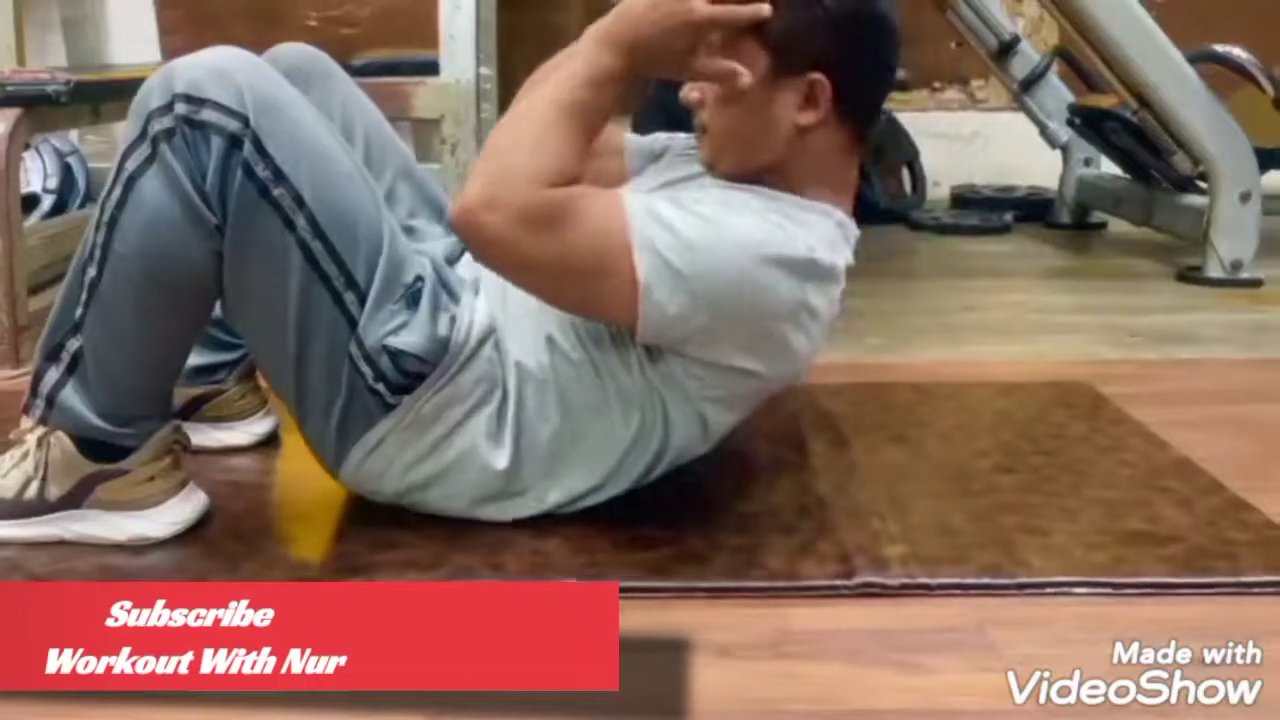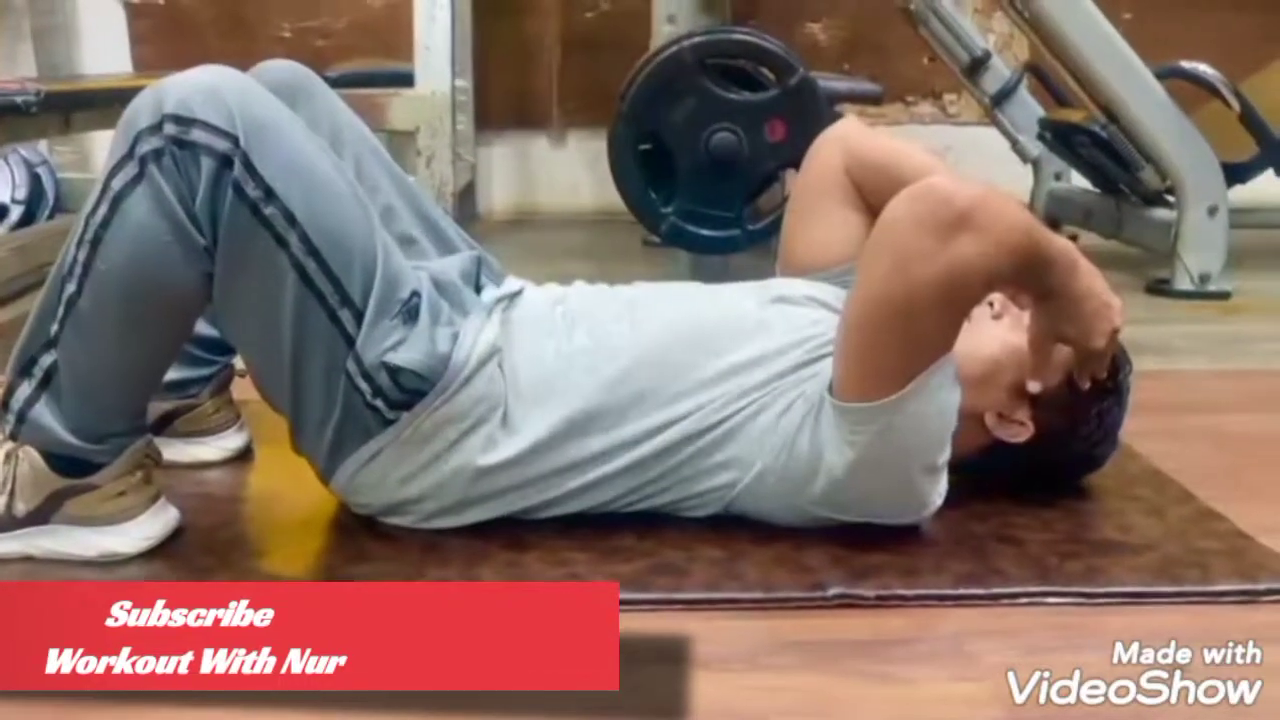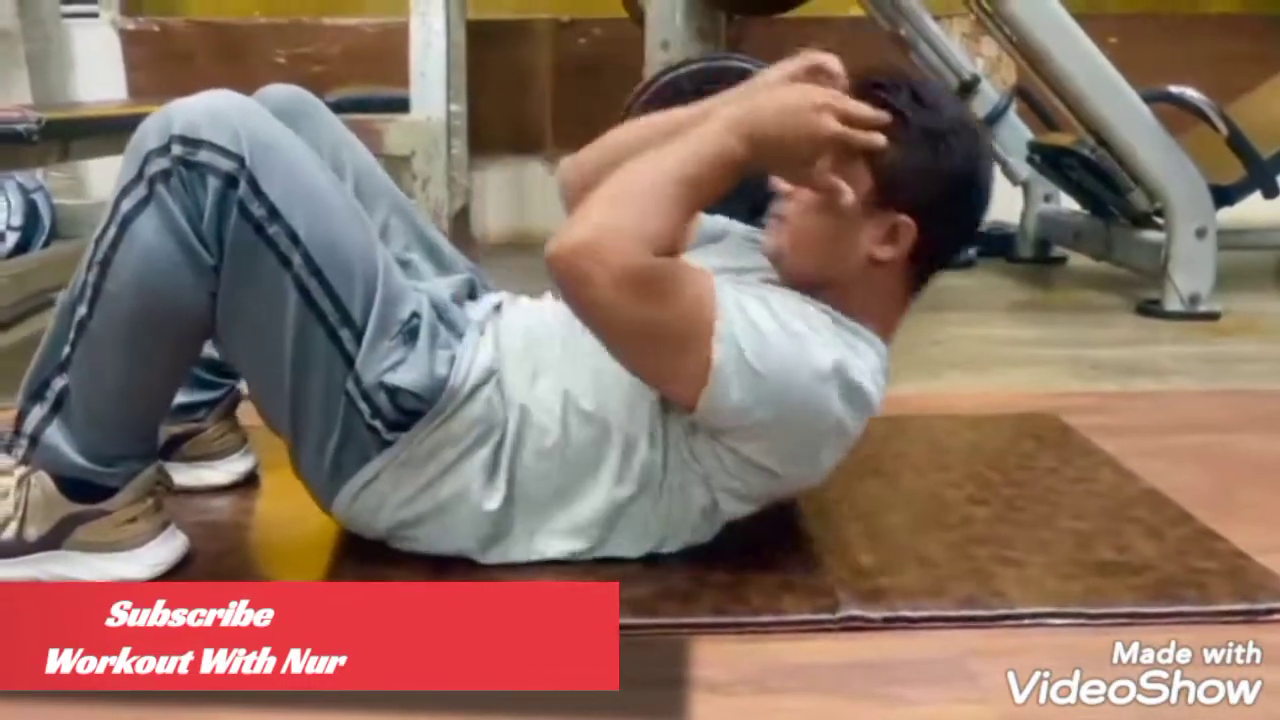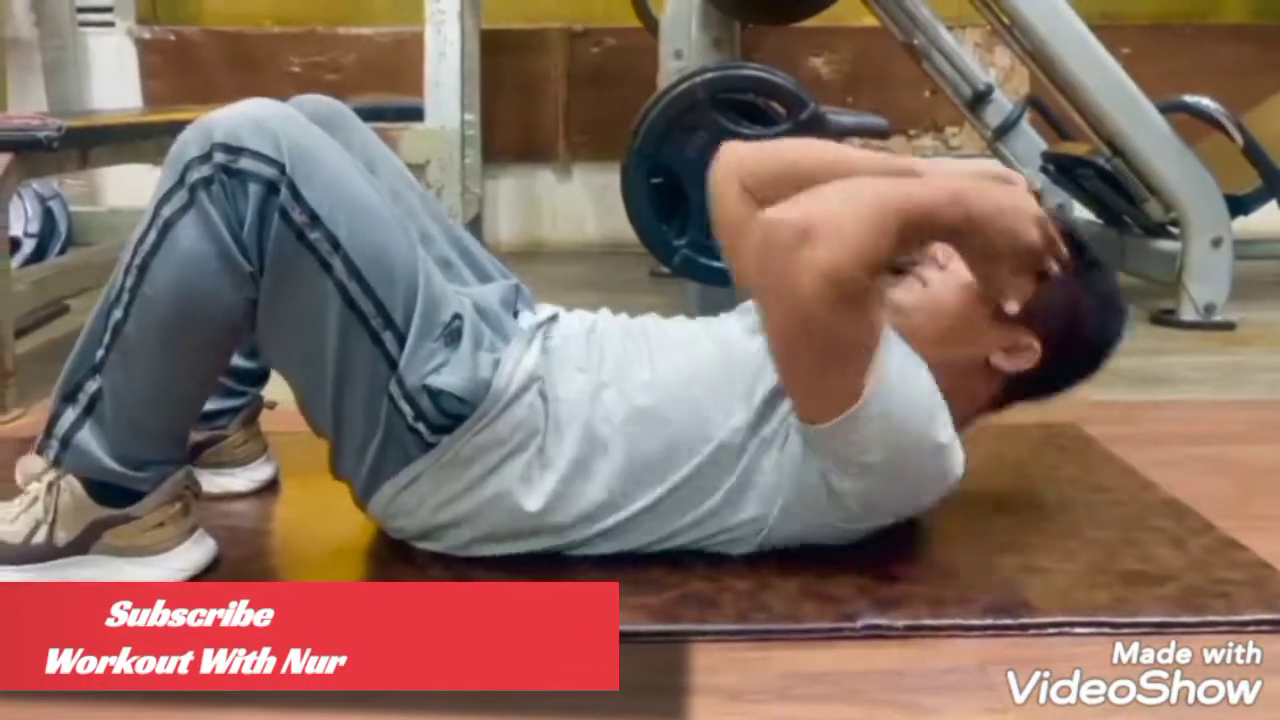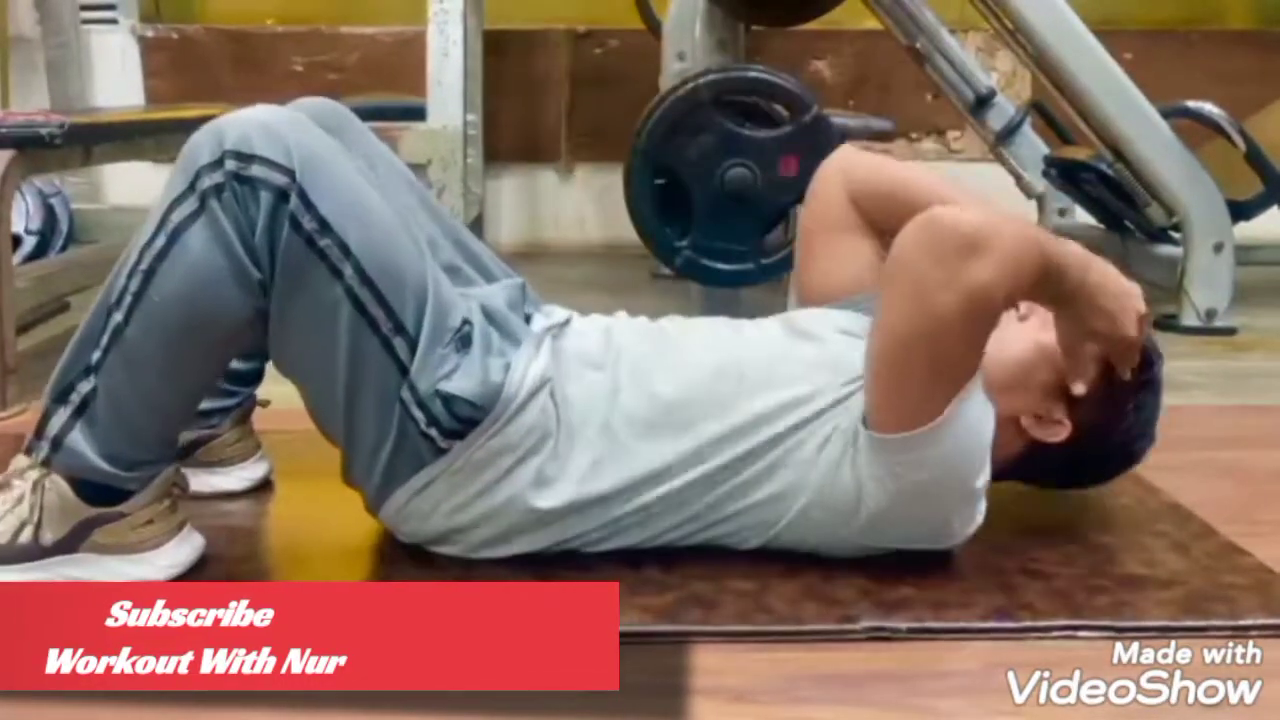
dt=1s
person 1, frame 1
left shoulder: (768, 263)
right shoulder: (750, 175)
left elbow: (497, 209)
right elbow: (547, 140)
left hip: (423, 403)
right hip: (456, 310)
left knee: (206, 103)
right knee: (290, 74)
left ankle: (102, 459)
right ankle: (207, 378)
person 1, frame 2
left shoulder: (884, 458)
right shoulder: (853, 331)
left elbow: (948, 226)
right elbow: (843, 151)
left wrist: (1061, 270)
right wrist: (1039, 255)
left hip: (419, 408)
right hip: (482, 321)
left knee: (194, 123)
right knee: (271, 91)
right ankle: (182, 390)
person 1, frame 3
left shoulder: (812, 383)
right shoulder: (786, 278)
left elbow: (588, 258)
right elbow: (585, 178)
left wrist: (747, 124)
right wrist: (744, 107)
left hip: (420, 441)
right hip: (466, 344)
left knee: (201, 146)
right knee: (276, 115)
right ankle: (183, 419)
person 1, frame 4
left shoulder: (906, 438)
right shoulder: (878, 348)
left elbow: (797, 248)
right elbow: (736, 181)
left wrist: (946, 208)
right wrist: (942, 190)
left hip: (466, 444)
right hip: (526, 357)
left knee: (239, 150)
right knee: (306, 125)
left ankle: (102, 496)
right ankle: (205, 420)
person 1, frame 5
left shoulder: (929, 474)
right shoulder: (891, 362)
left elbow: (961, 250)
right elbow: (842, 181)
left wrist: (1068, 267)
right wrist: (1050, 257)
left hip: (473, 441)
right hip: (522, 356)
left knee: (250, 165)
right knee: (309, 130)
left ankle: (94, 492)
right ankle: (195, 424)
